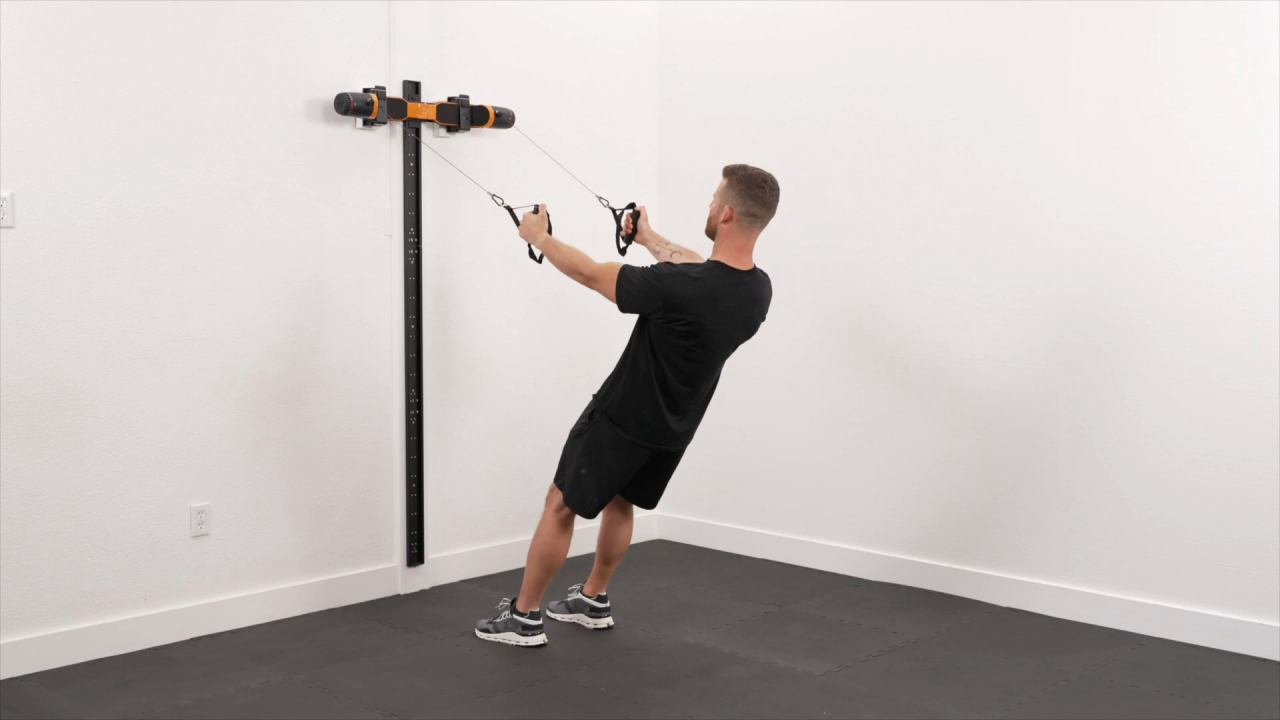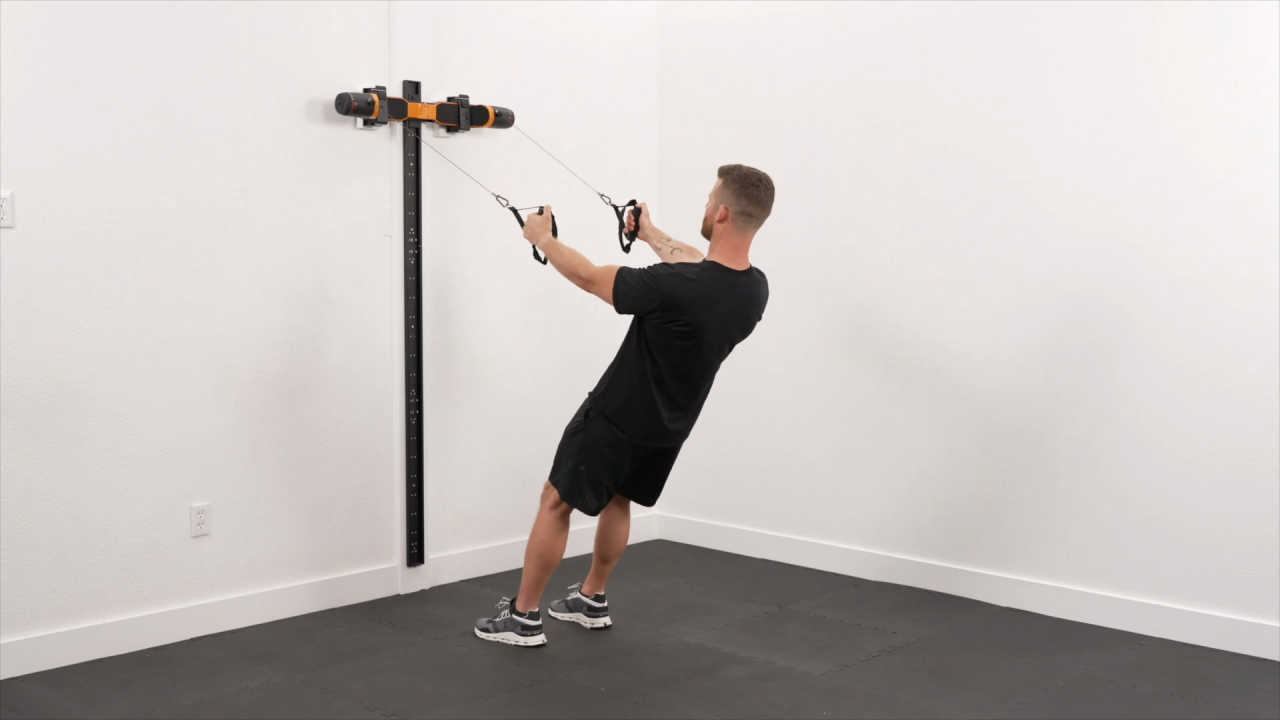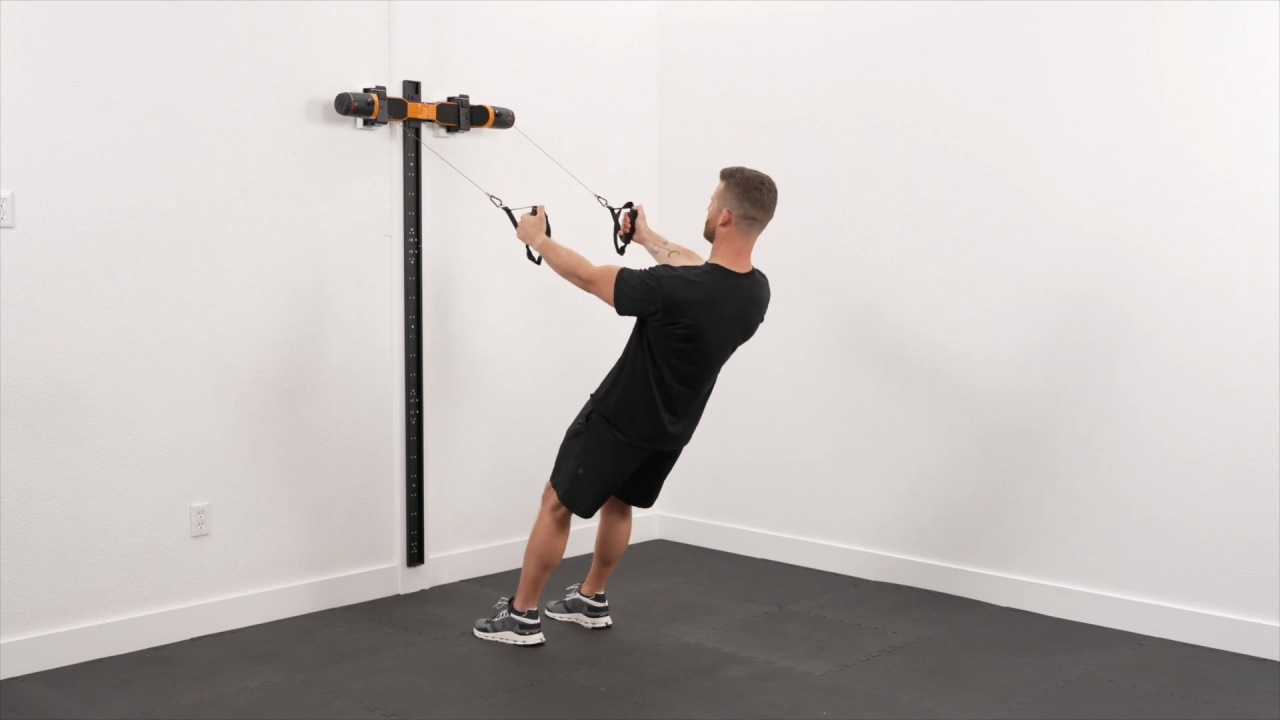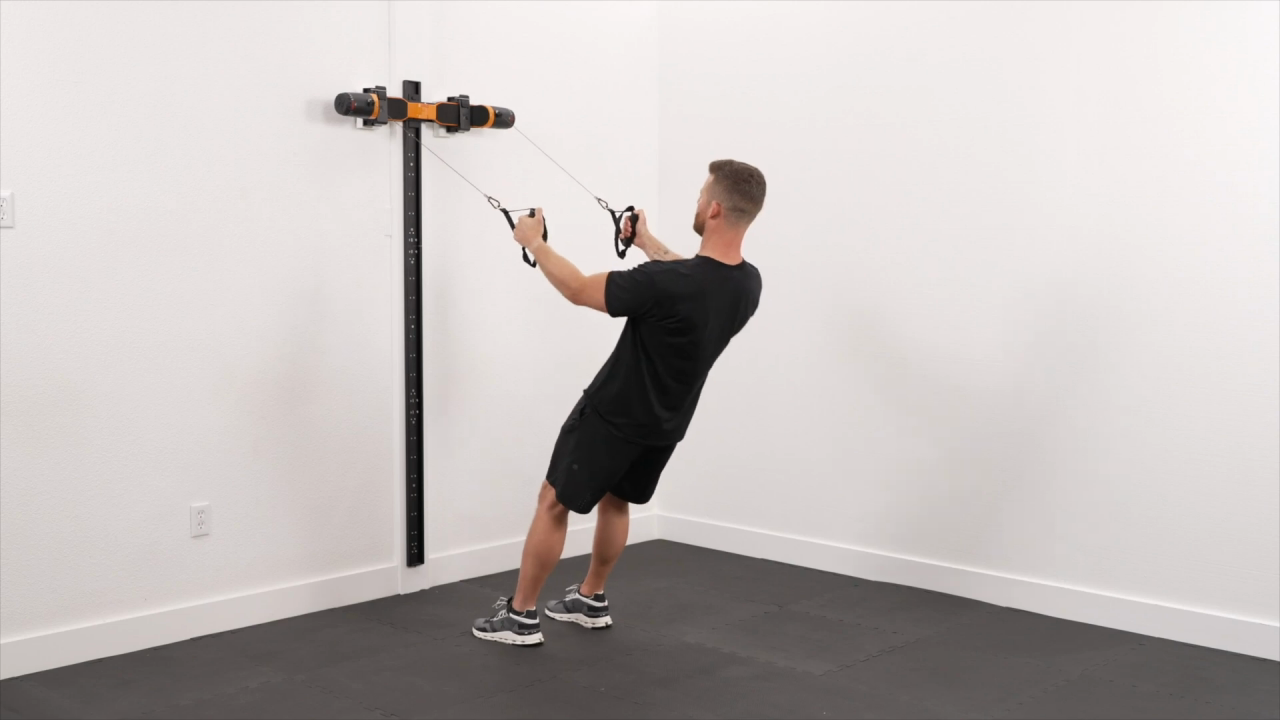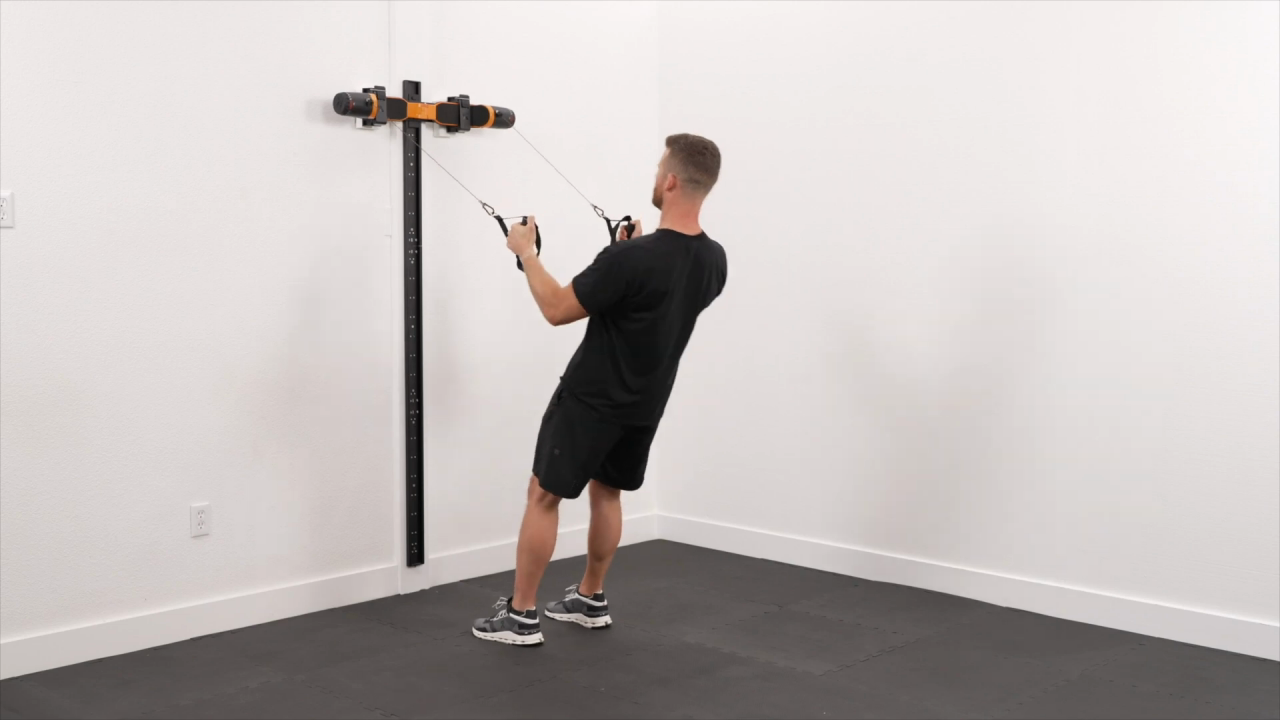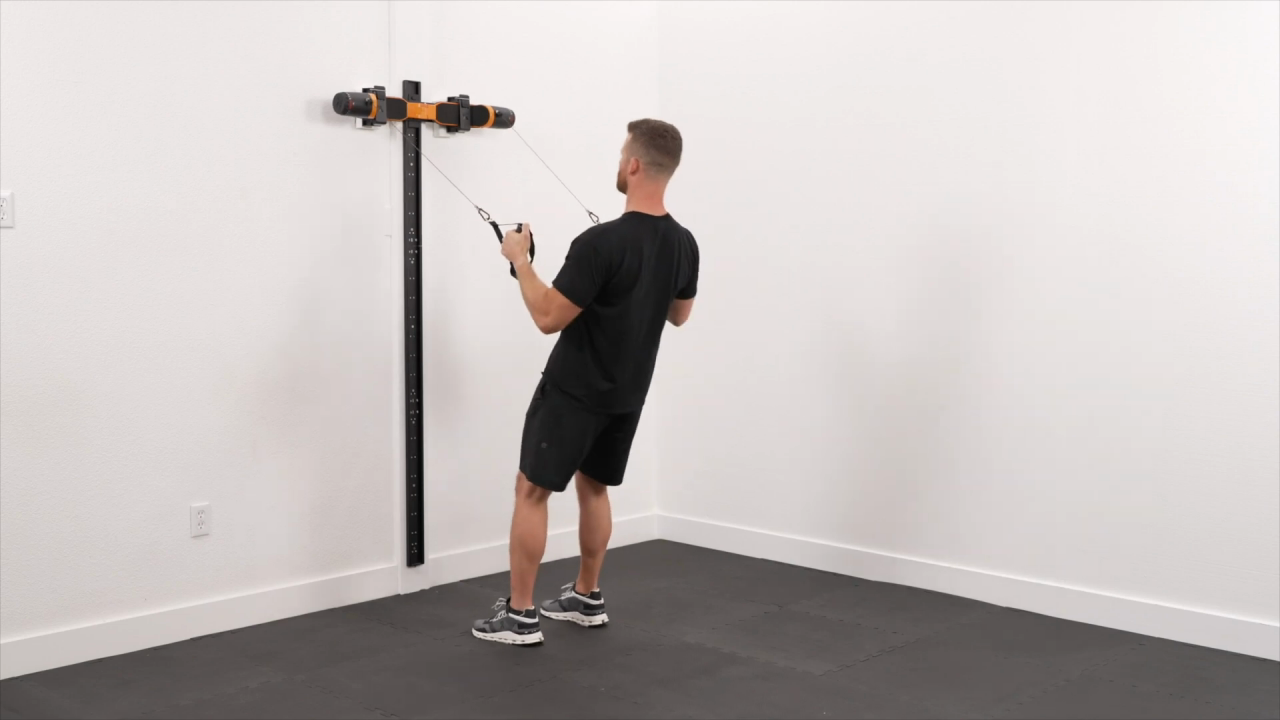
dt=0.3s
person 1, frame 1
left shoulder: (678, 288)
right shoulder: (758, 289)
left elbow: (591, 273)
left wrist: (538, 235)
right wrist: (648, 237)
left hip: (624, 416)
right hip: (673, 427)
left knee: (561, 505)
right knee: (620, 501)
left ankle: (523, 616)
right ankle: (592, 600)
person 1, frame 2
left shoulder: (672, 288)
right shoulder: (755, 289)
left elbow: (589, 277)
left wrist: (542, 237)
right wrist: (651, 233)
left hip: (618, 416)
right hip: (669, 424)
left knee: (557, 502)
right knee: (617, 500)
left ankle: (523, 616)
right ankle: (591, 599)
person 1, frame 3
left shoulder: (673, 292)
right shoulder: (757, 292)
left elbow: (589, 278)
left wrist: (537, 238)
right wrist: (645, 235)
left hip: (620, 417)
right hip: (671, 426)
left knee: (556, 504)
right knee: (617, 502)
left ankle: (521, 615)
right ankle: (590, 599)
person 1, frame 4
left shoulder: (665, 284)
right shoulder: (748, 284)
left elbow: (579, 290)
left wrist: (533, 242)
right wrist: (647, 242)
left hip: (614, 413)
right hip: (666, 422)
left knee: (554, 502)
right knee: (614, 499)
left ankle: (520, 615)
right ankle: (590, 599)
person 1, frame 5
left shoulder: (629, 258)
right shoulder: (713, 259)
left elbow: (557, 310)
left wrist: (526, 251)
left hip: (591, 398)
right hip: (644, 402)
left knee: (543, 495)
right knee: (606, 492)
left ankle: (519, 615)
right ankle: (589, 599)
person 1, frame 6
left shoulder: (602, 241)
right shoulder: (684, 244)
left elbow: (548, 317)
right elbow: (678, 314)
left wrist: (518, 258)
left hip: (573, 391)
right hip: (626, 393)
left knee: (531, 491)
right knee: (593, 488)
left ankle: (519, 614)
right ankle: (586, 597)
